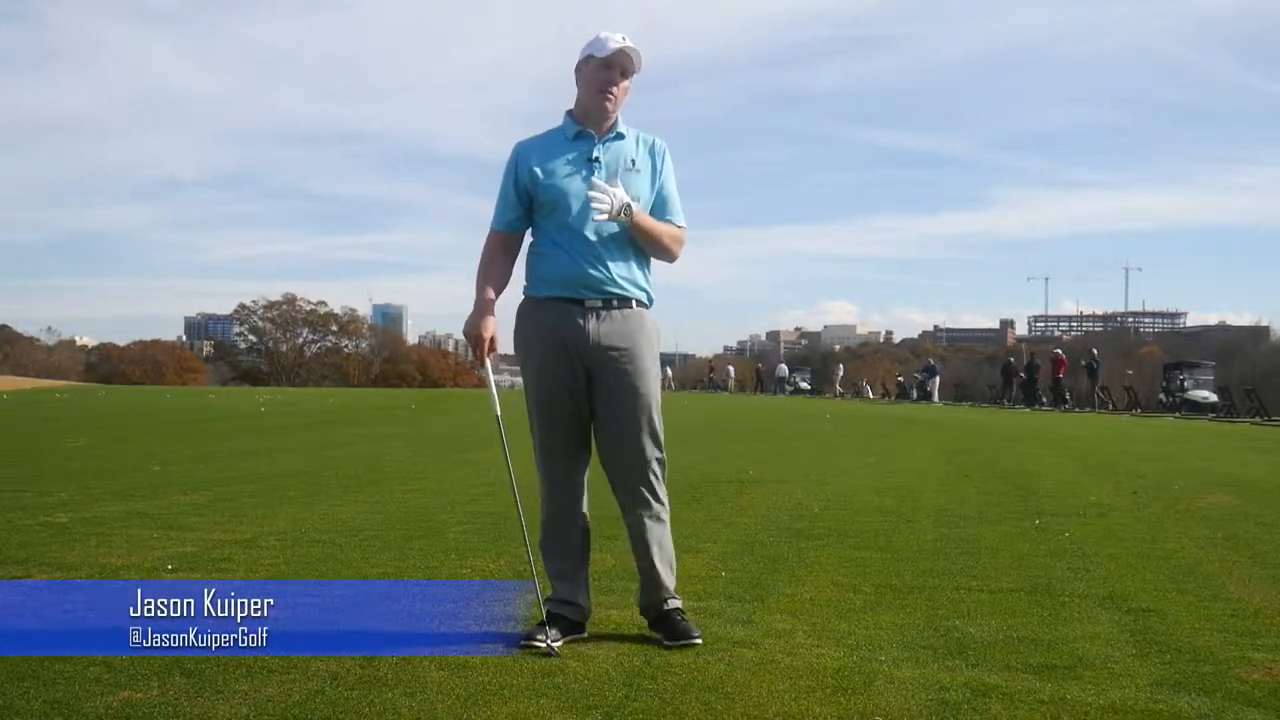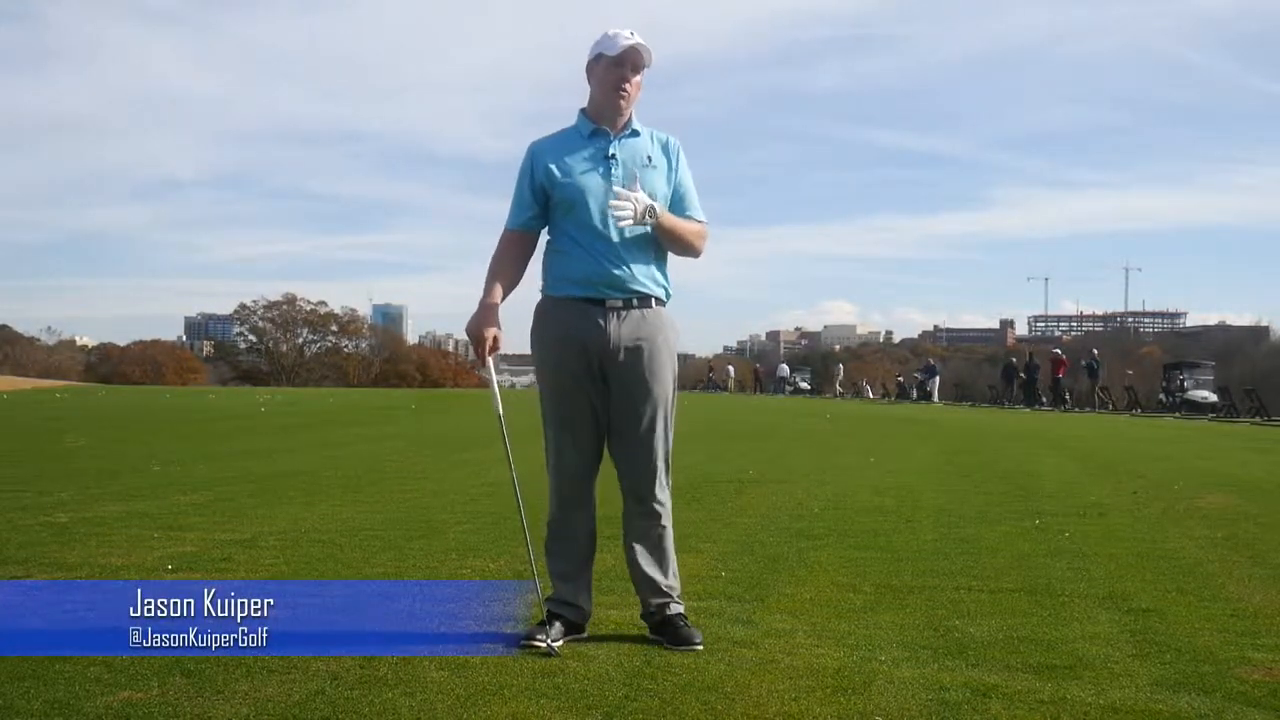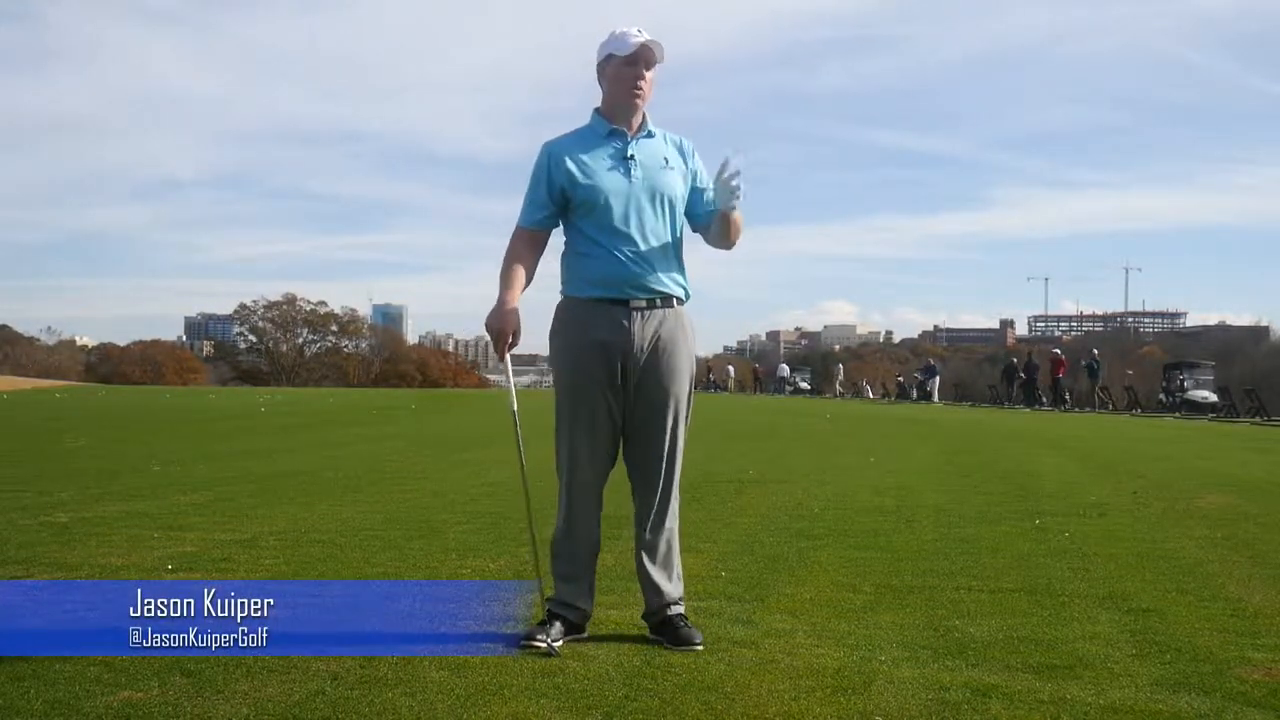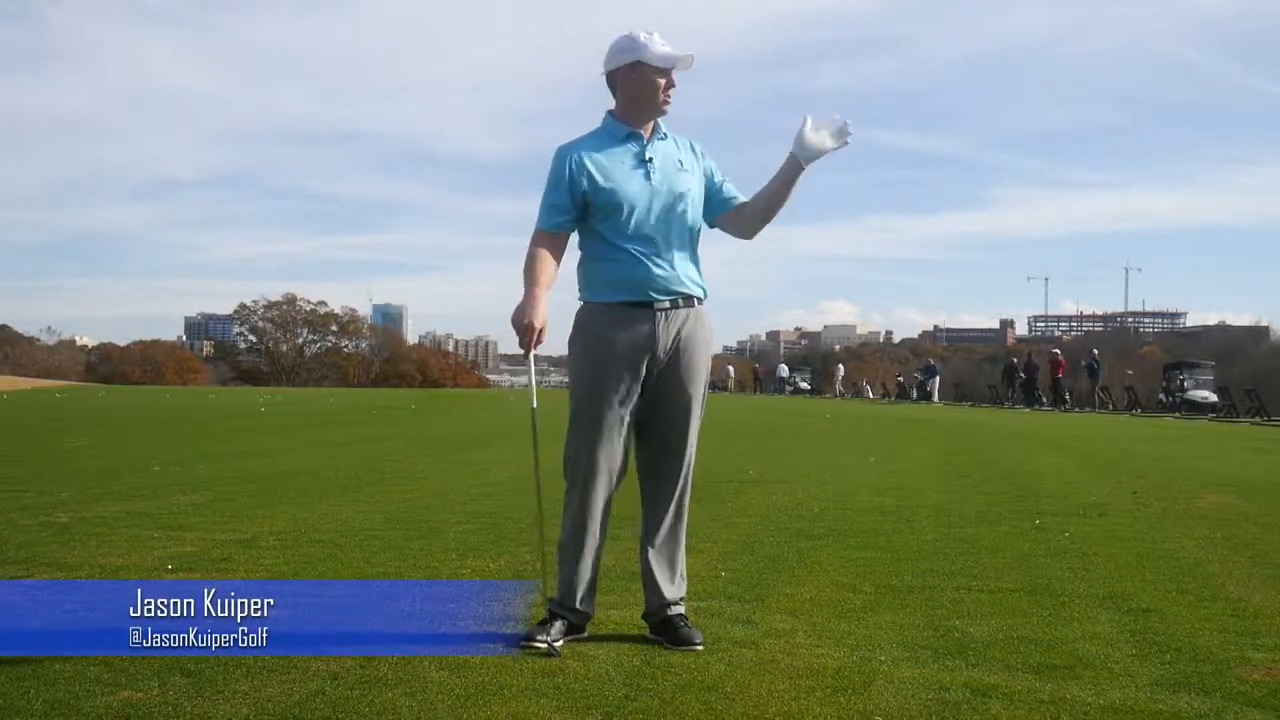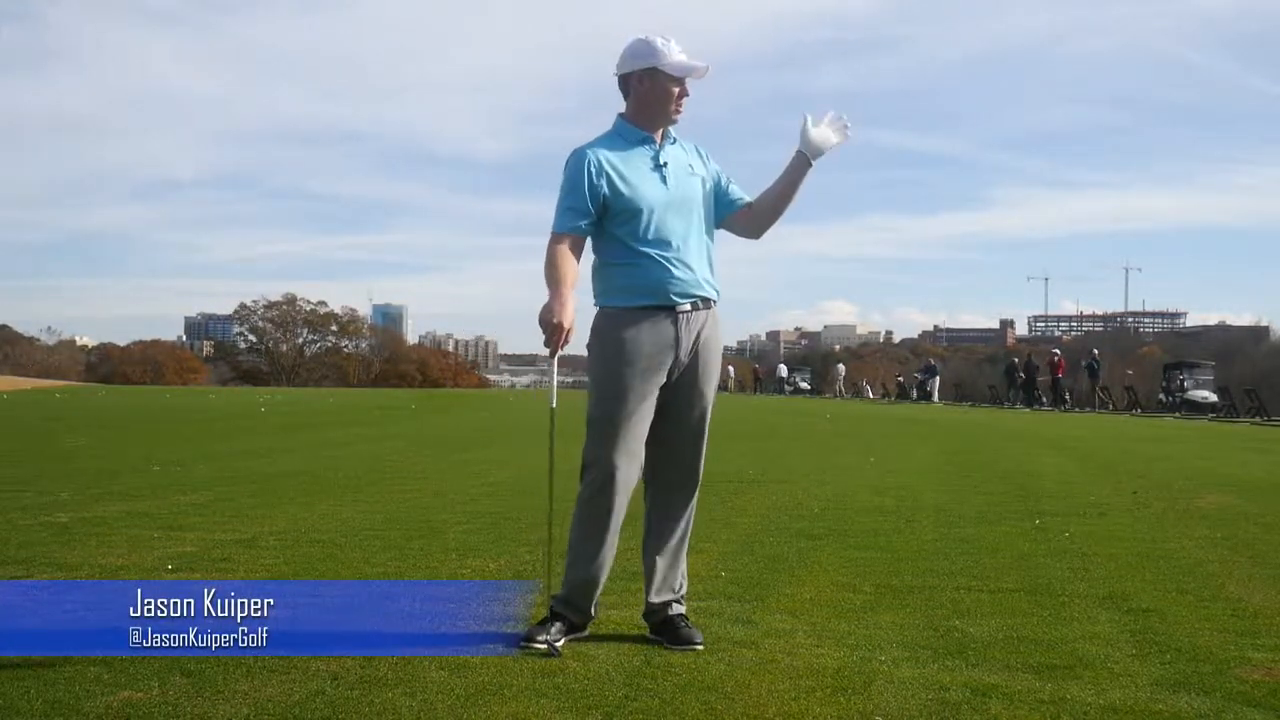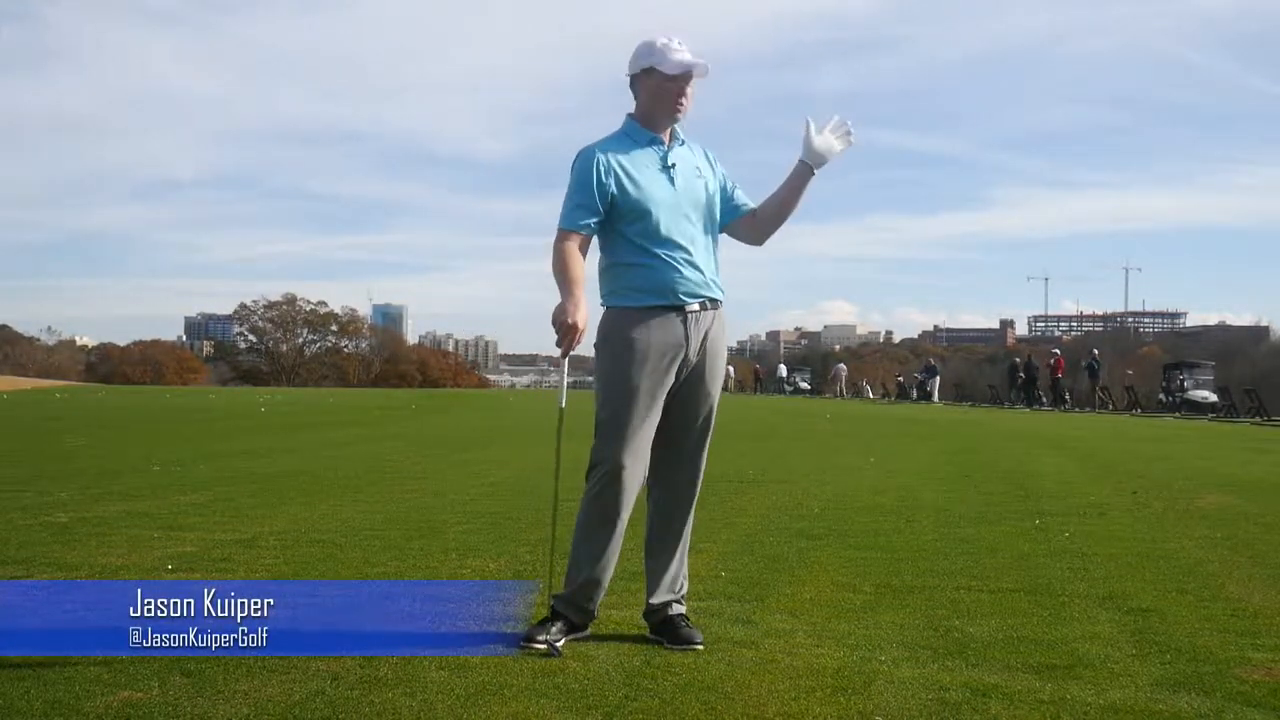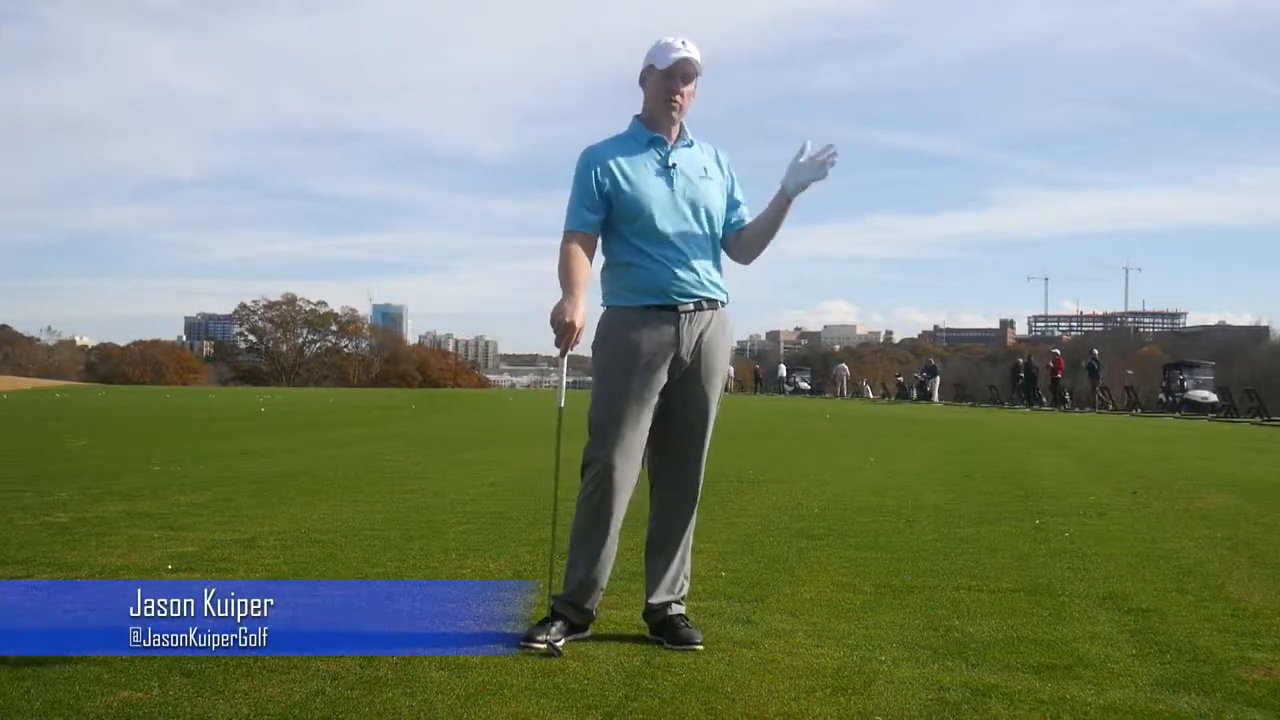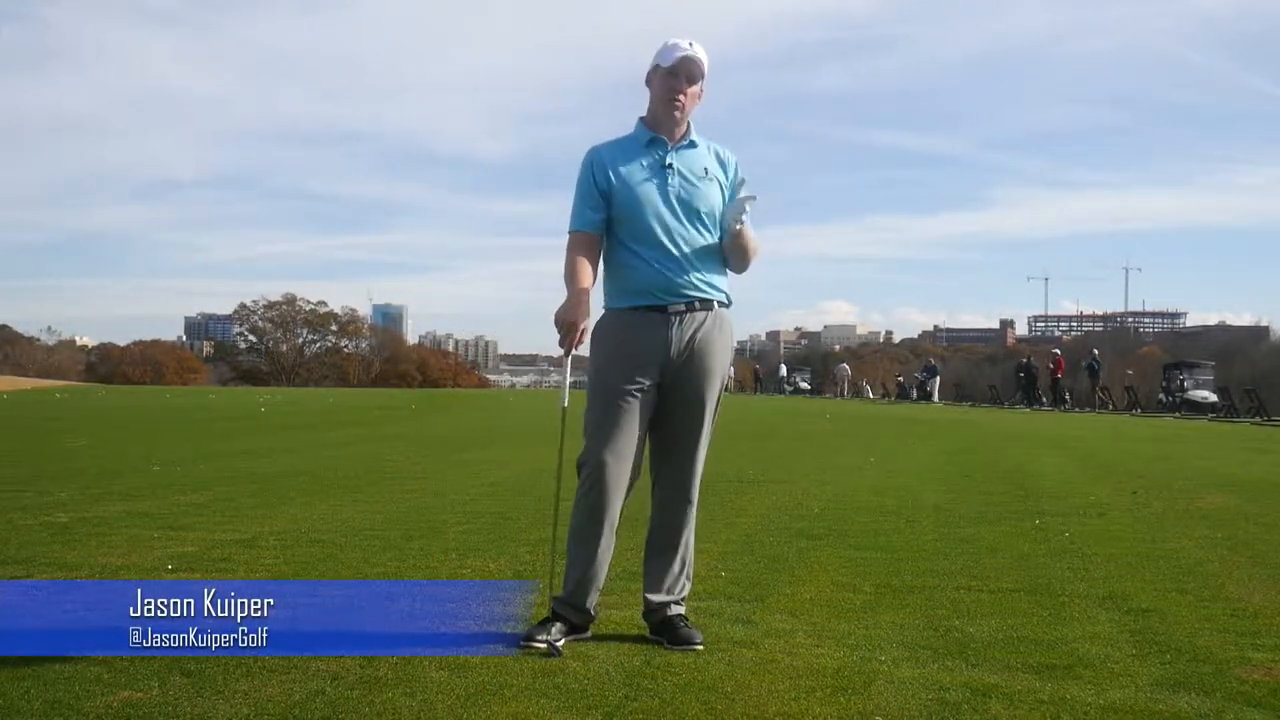
dt=0.2s
person 1, frame 1
left shoulder: (651, 152)
right shoulder: (530, 154)
left elbow: (673, 246)
right elbow: (503, 240)
left wrist: (628, 213)
right wrist: (484, 305)
left hip: (625, 323)
right hip: (549, 321)
left knee: (639, 467)
right knee: (560, 472)
left ankle: (661, 599)
right ankle: (567, 605)
person 1, frame 2
left shoulder: (666, 151)
right shoulder: (546, 154)
left elbow: (695, 243)
right elbow: (518, 238)
left wrist: (657, 216)
right wrist: (490, 304)
left hip: (645, 323)
right hip: (567, 321)
left knee: (648, 474)
right knee: (570, 472)
left ankle: (663, 604)
right ankle: (568, 606)
person 1, frame 3
left shoulder: (679, 152)
right shoulder: (562, 153)
left elbow: (723, 238)
right elbow: (528, 237)
left wrist: (729, 205)
right wrist: (508, 297)
left hip: (664, 323)
right hip: (586, 322)
left knee: (659, 472)
right knee: (579, 470)
left ankle: (666, 603)
right ankle: (569, 605)
person 1, frame 4
left shoulder: (689, 154)
right shoulder: (578, 158)
left elbow: (744, 221)
right elbow: (548, 240)
left wrist: (798, 161)
right wrist: (534, 297)
left hip: (685, 323)
right hip: (611, 325)
left knee: (670, 473)
right knee: (591, 468)
left ankle: (666, 603)
right ankle: (570, 606)
person 1, frame 5
left shoulder: (695, 157)
right shoulder: (593, 159)
left elbow: (750, 221)
right elbow: (564, 243)
left wrist: (804, 158)
right wrist: (561, 299)
left hip: (699, 326)
right hip: (631, 328)
left knee: (678, 477)
right knee: (611, 468)
left ankle: (666, 603)
right ankle: (572, 606)
person 1, frame 6
left shoulder: (703, 159)
right shoulder: (601, 159)
left elbow: (752, 229)
right elbow: (571, 241)
left wrist: (806, 168)
right wrist: (573, 298)
left hip: (706, 326)
right hip: (639, 328)
left knee: (681, 476)
right knee: (617, 468)
left ankle: (667, 604)
right ankle: (574, 605)
person 1, frame 7
left shoulder: (717, 160)
right shoulder: (603, 159)
left elbow: (746, 250)
right elbow: (577, 241)
left wrist: (782, 202)
right wrist: (572, 296)
left hip: (707, 327)
right hip: (636, 327)
left knee: (683, 476)
right knee: (610, 467)
left ankle: (668, 605)
right ankle: (576, 605)
person 1, frame 8
left shoulder: (723, 163)
right shoulder: (604, 160)
left elbow: (743, 262)
right elbow: (584, 243)
left wrist: (737, 228)
right wrist: (576, 297)
left hip: (704, 327)
right hip: (630, 326)
left knee: (681, 477)
right knee: (604, 468)
left ankle: (667, 604)
right ankle: (574, 606)
